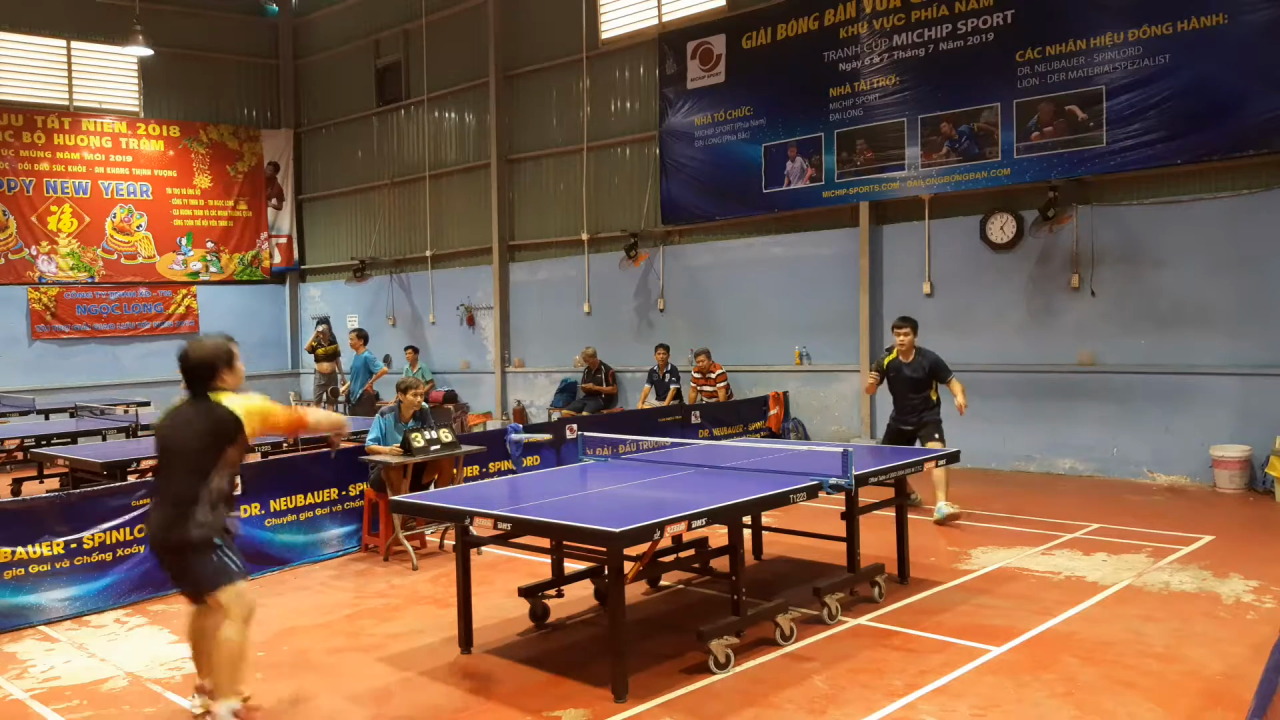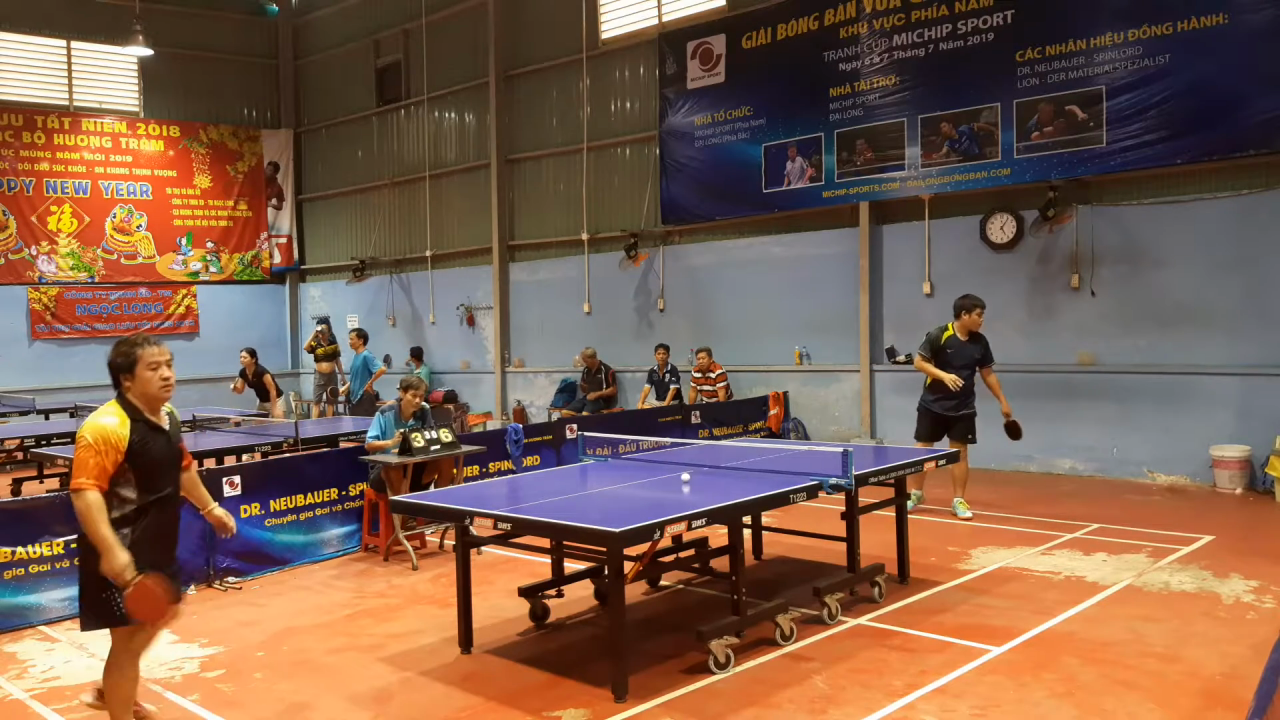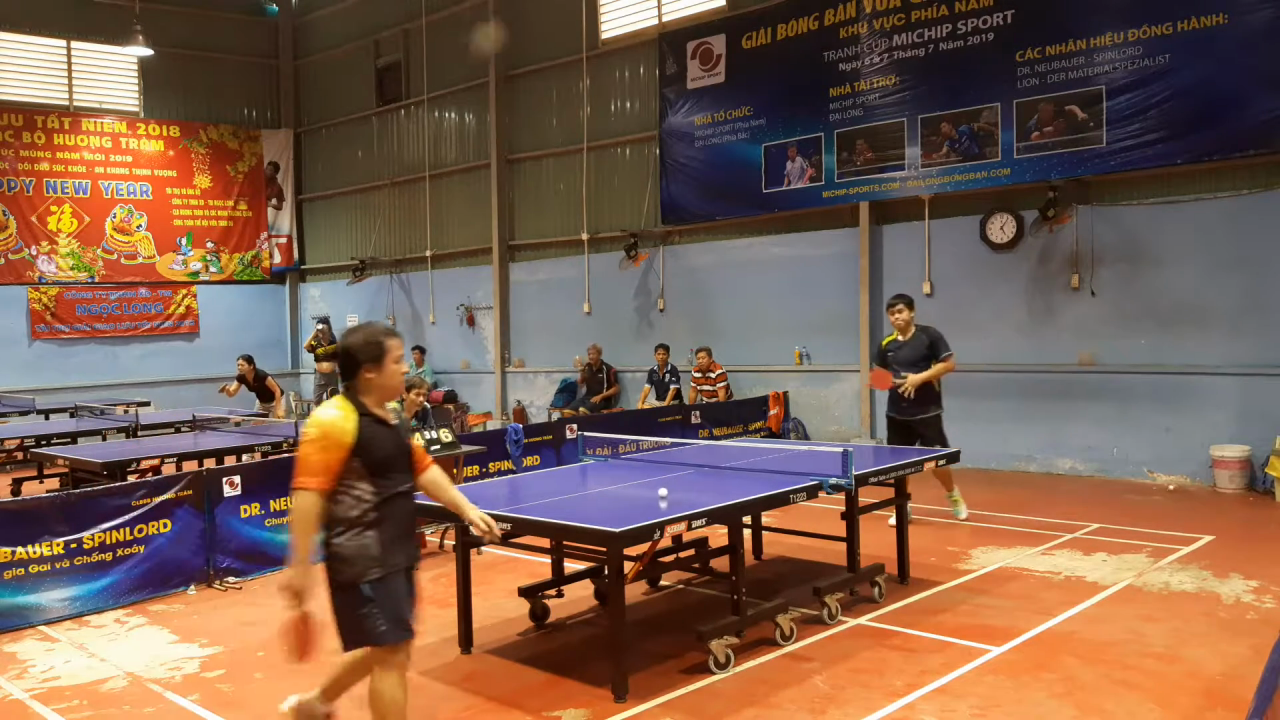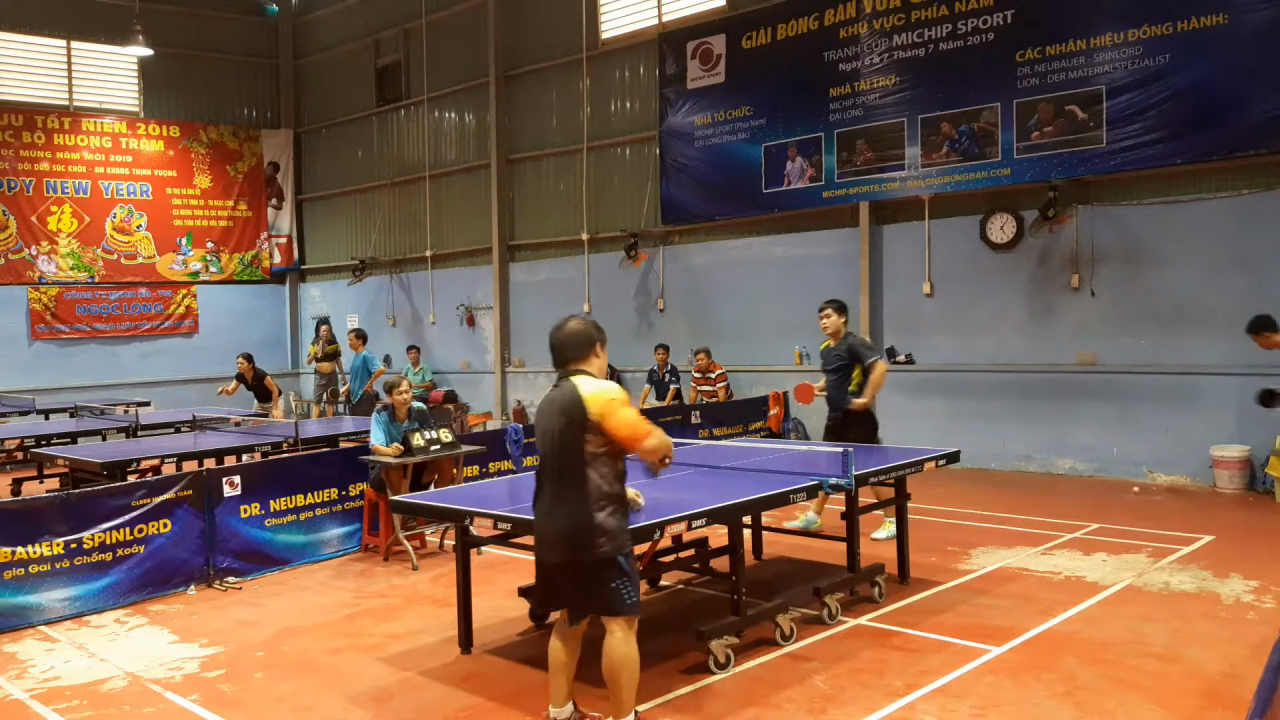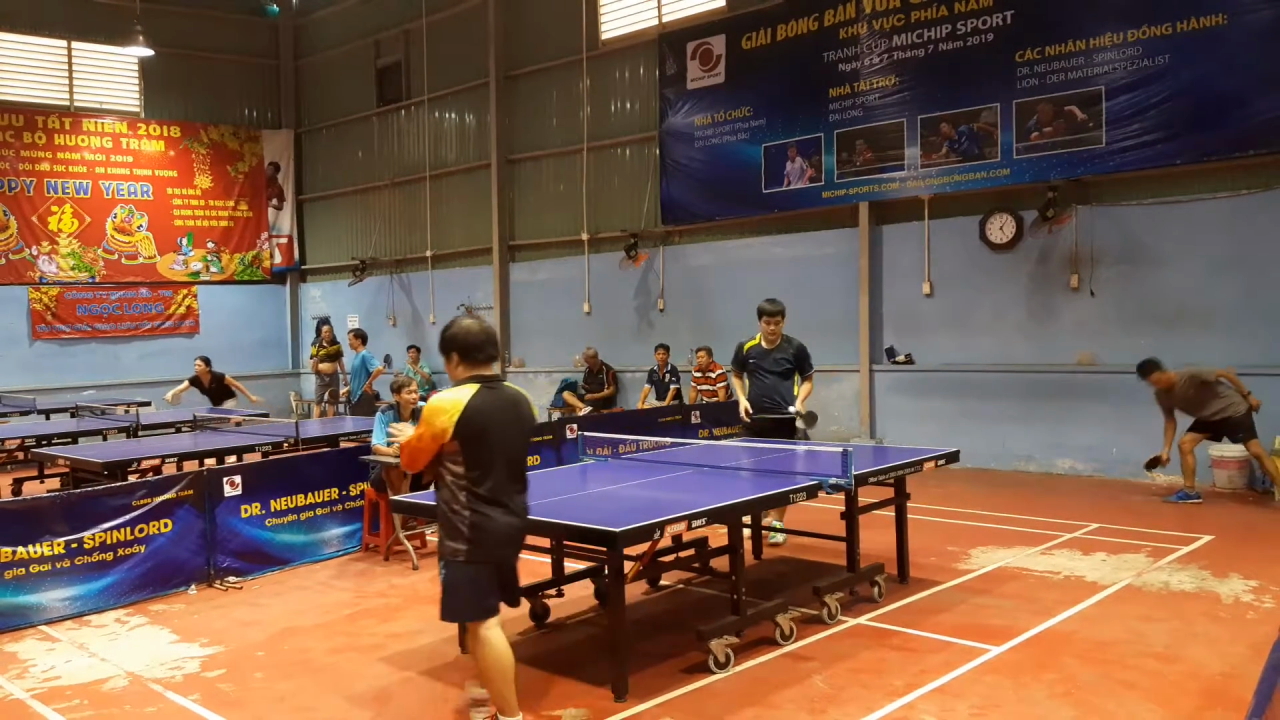
dt=1s
person 1, frame 1
left shoulder: (172, 418)
right shoulder: (240, 411)
right elbow: (305, 419)
right wrist: (338, 421)
left hip: (164, 529)
right hip: (197, 531)
left knee: (207, 603)
right knee: (237, 608)
person 1, frame 2
left shoulder: (168, 416)
right shoulder: (106, 426)
left elbow: (183, 469)
right elbow: (84, 491)
left wrist: (210, 507)
right wrist: (111, 550)
left hip: (159, 545)
right hip: (121, 553)
left knee: (158, 619)
right knee: (131, 635)
person 1, frame 3
left shoulder: (388, 416)
right shoulder: (332, 421)
left elbow: (422, 468)
right elbow: (306, 494)
left wrist: (467, 509)
right wrist: (301, 564)
left hip: (396, 555)
right hip: (363, 562)
left knee: (384, 648)
right knee: (393, 655)
person 1, frame 4
left shoulder: (550, 401)
right shoulder: (600, 393)
right elbow: (654, 446)
left wrist: (618, 487)
right wrist: (653, 452)
left hip: (550, 531)
right hip: (593, 533)
left knee: (569, 620)
right knee: (620, 623)
person 1, frame 5
left shoulder: (445, 404)
right shoulder: (522, 401)
left elbow: (411, 461)
left wrist: (409, 438)
left hip: (469, 533)
right hip: (510, 523)
left knee: (483, 623)
right knee: (483, 611)
person 2, frame 1
left shoulder: (930, 359)
right shoulder: (886, 361)
left elbow: (951, 381)
right elbow: (870, 389)
left wrist: (960, 397)
right wrist: (870, 384)
left hip: (927, 418)
right hip: (900, 419)
left ankle: (942, 506)
right ankle: (910, 495)
person 2, frame 2
left shoulder: (980, 342)
right shoulder: (939, 336)
left elbow: (987, 372)
right elbow: (919, 362)
left wrist: (1003, 402)
right wrist: (944, 376)
left hip: (963, 407)
right hip: (933, 404)
left knee: (960, 452)
right knee: (923, 449)
left ankle: (958, 501)
right ankle: (914, 493)
person 2, frame 3
left shoulder: (929, 336)
right shoulder: (886, 345)
left elbow: (948, 364)
left wrist: (919, 378)
left hip: (927, 410)
right hip: (897, 412)
left ankle: (953, 494)
person 2, frame 4
left shoulder: (855, 343)
right shoulder: (825, 348)
left elbow: (880, 367)
left wrist: (868, 398)
right wrist: (818, 388)
left hip: (857, 418)
right hip: (835, 418)
left ankle: (891, 519)
right ankle: (813, 517)
person 2, frame 5
left shoulder: (796, 348)
right shoulder: (746, 347)
left elbow: (808, 379)
right elbow: (736, 375)
left wrist: (800, 401)
right wrist: (742, 398)
left hip: (785, 419)
right hip: (756, 418)
left ankle: (778, 523)
right ankle: (760, 517)
